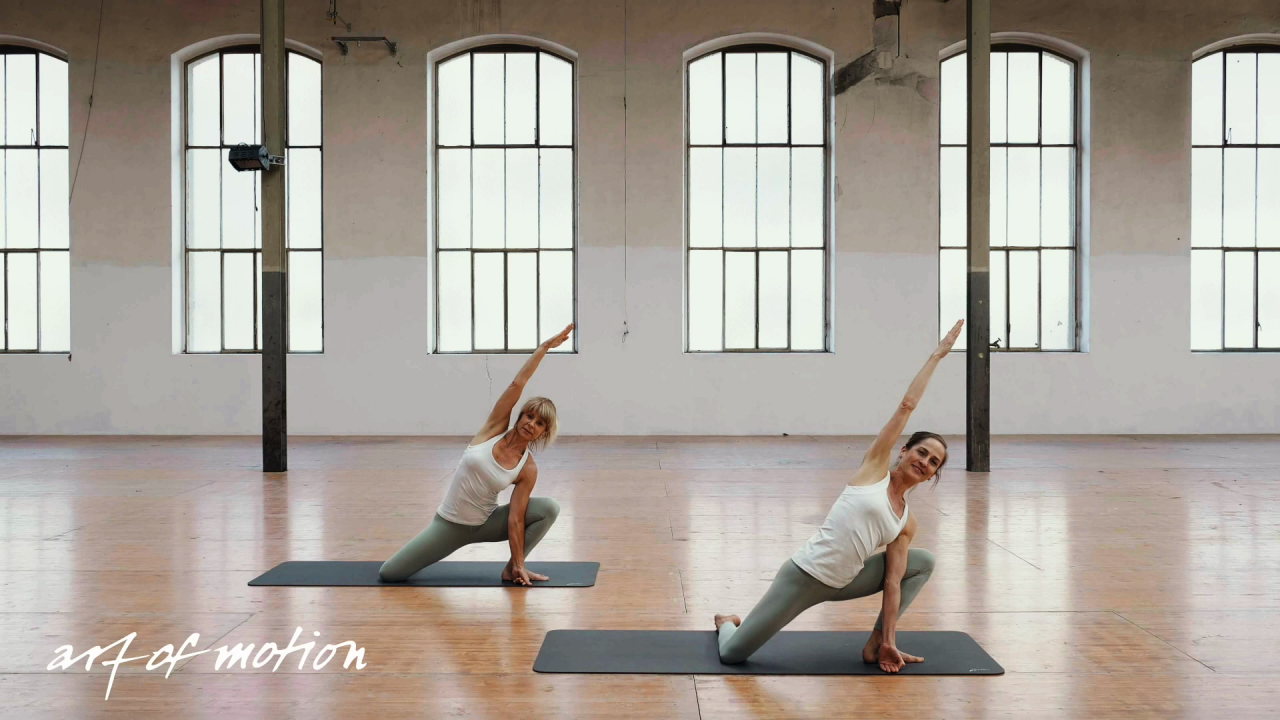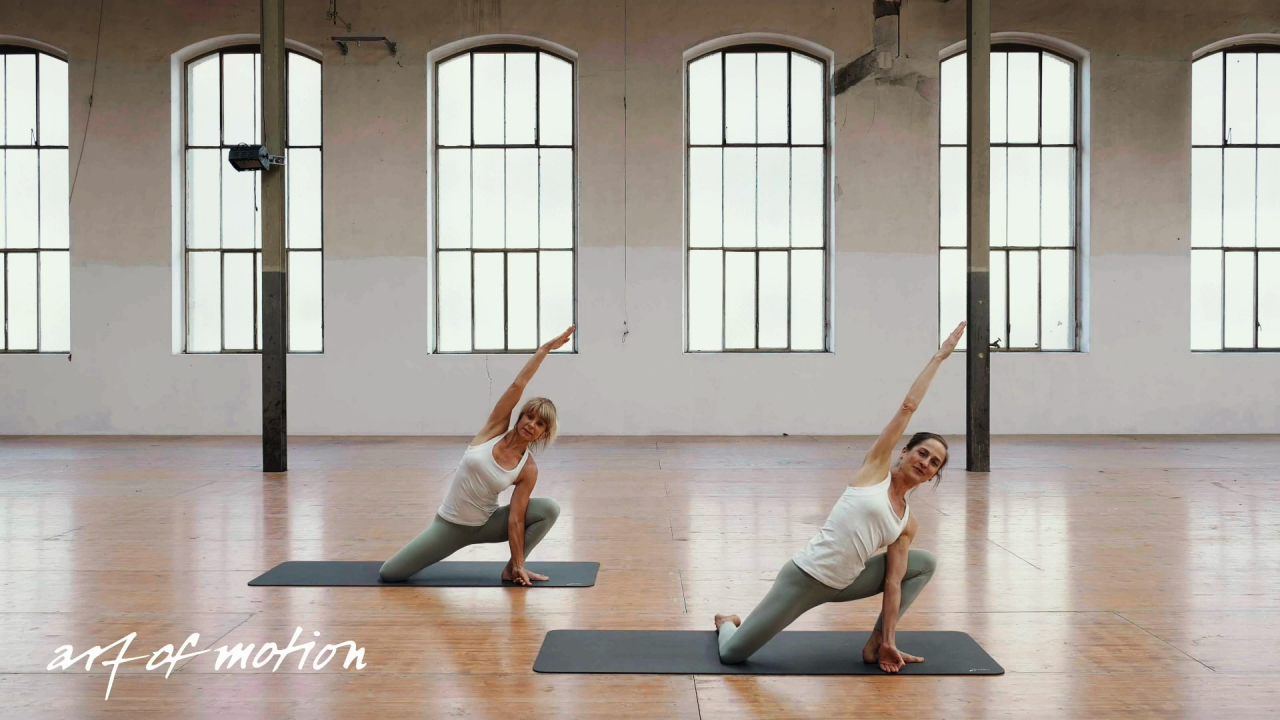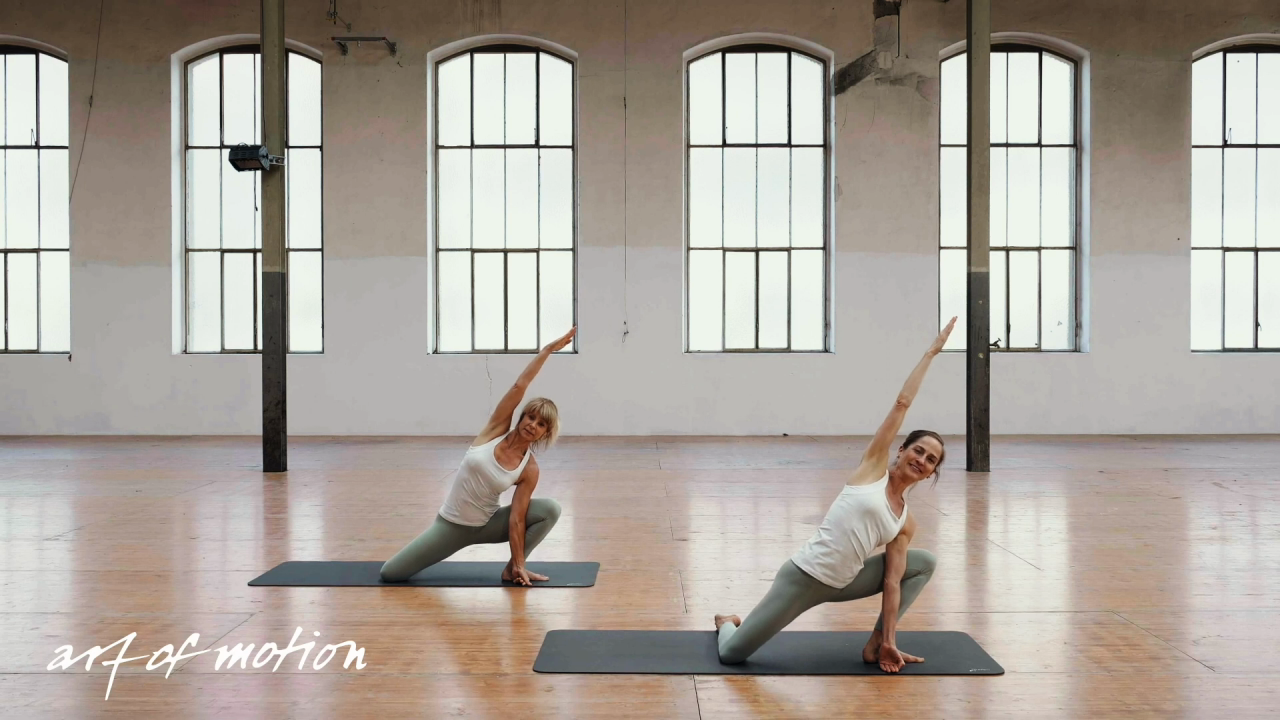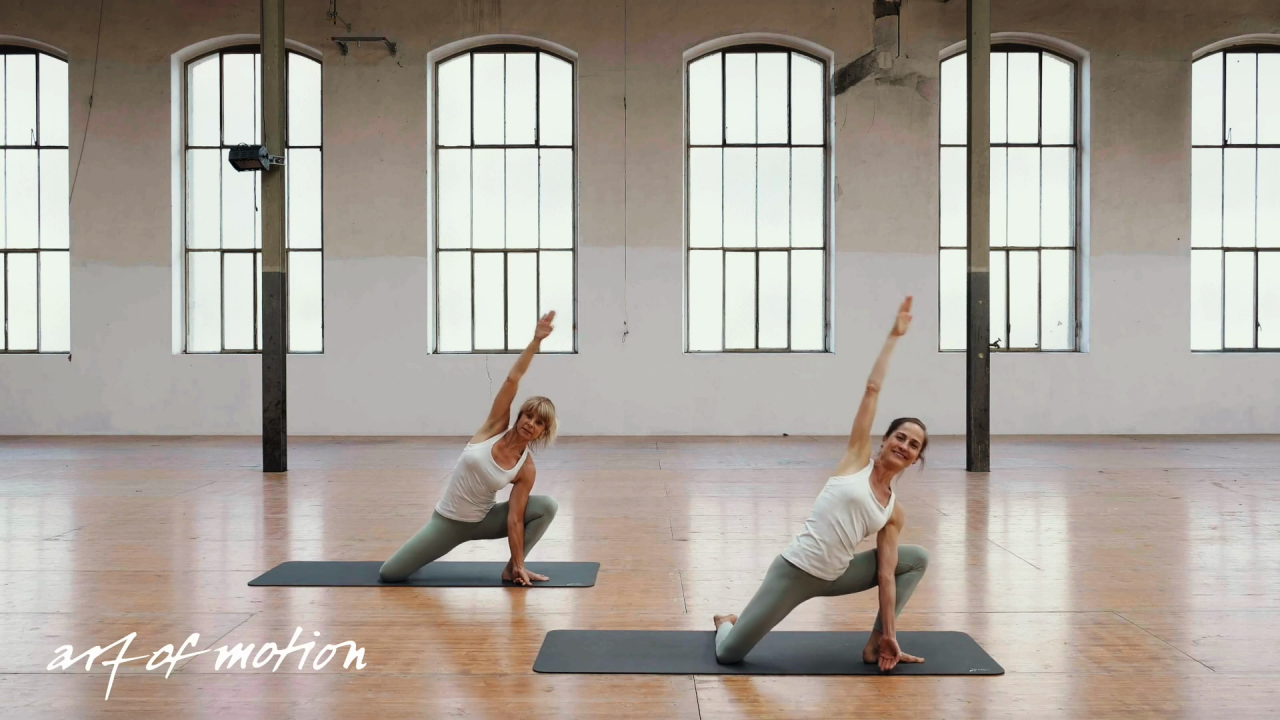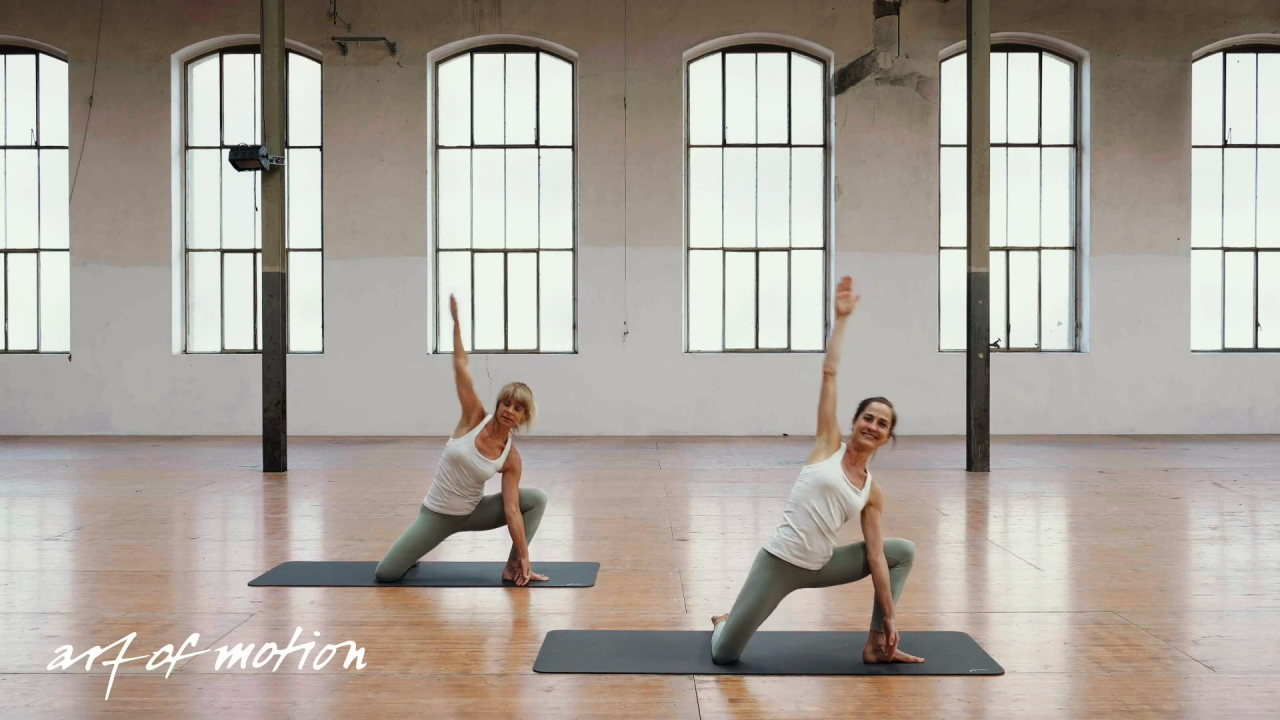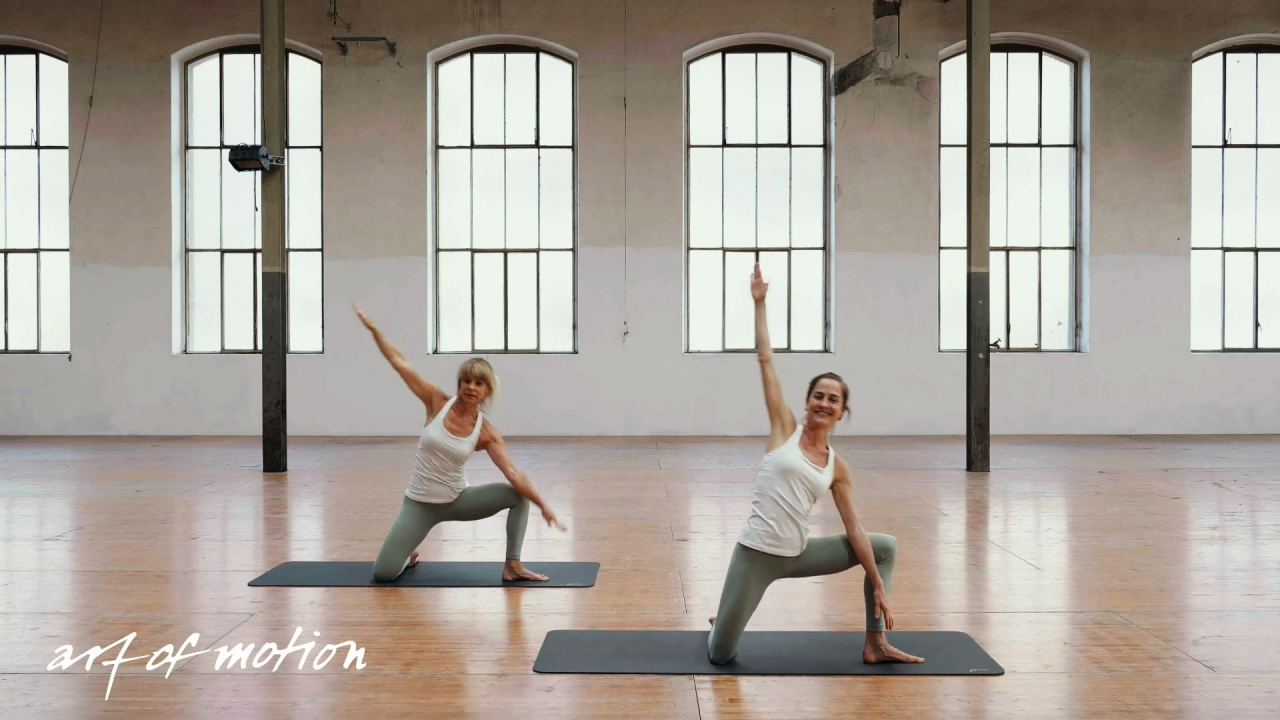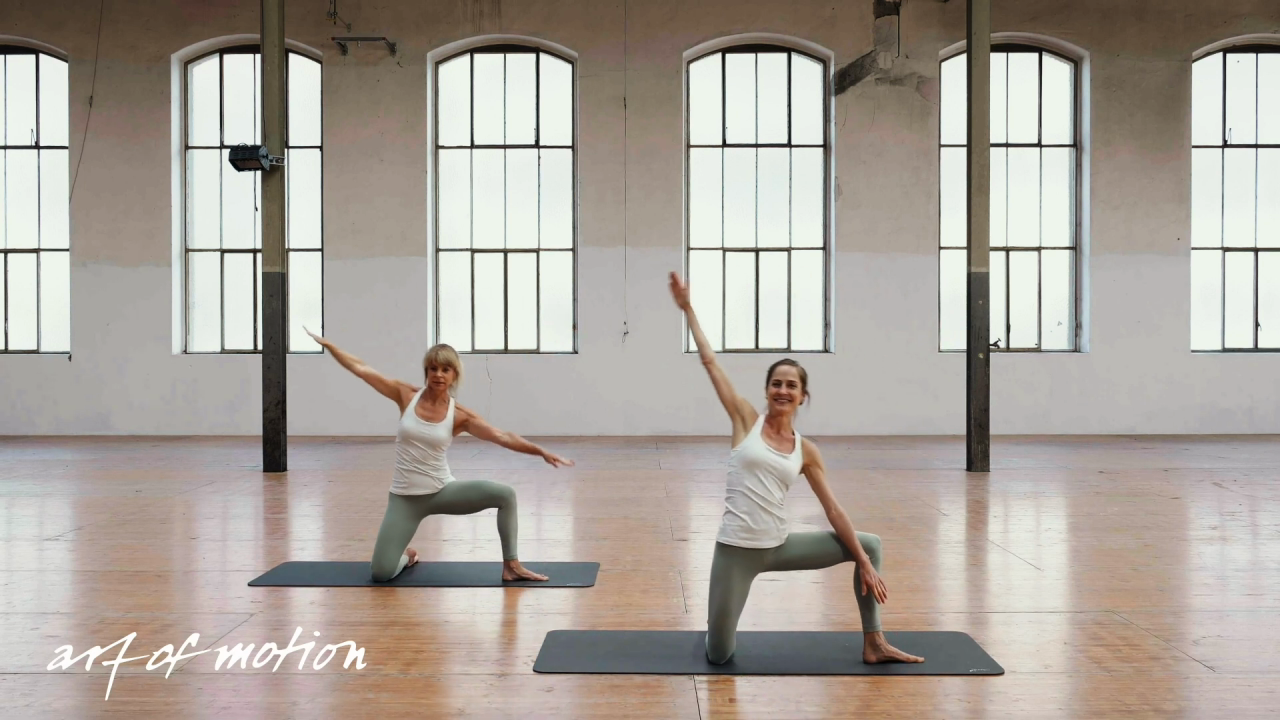
dt=0.3s
person 1, frame 1
left shoulder: (907, 523)
right shoulder: (876, 469)
left elbow: (893, 581)
right elbow: (907, 405)
left wrist: (889, 639)
right wrist: (937, 355)
left hip: (840, 584)
right hip: (803, 575)
left knee: (923, 563)
right knee: (732, 655)
left ankle: (876, 644)
right ankle: (727, 624)
person 1, frame 2
left shoulder: (908, 523)
right shoulder: (876, 469)
left elbow: (893, 581)
right elbow: (908, 406)
left wrist: (889, 639)
right wrist: (940, 357)
left hip: (841, 586)
right hip: (804, 577)
left knee: (925, 563)
right knee: (733, 655)
left ankle: (876, 644)
right ankle: (728, 623)
person 1, frame 3
left shoulder: (907, 522)
right shoulder: (874, 469)
left elbow: (892, 581)
right elbow: (902, 403)
left wrist: (889, 639)
right wrist: (930, 353)
left hip: (840, 585)
right hip: (803, 576)
left knee: (924, 563)
right knee: (732, 654)
left ankle: (876, 644)
right ankle: (728, 623)
person 1, frame 4
left shoulder: (895, 512)
right shoulder: (858, 459)
left elbow: (886, 573)
right elbow: (872, 389)
left wrist: (889, 632)
right wrist: (894, 336)
left hip: (832, 578)
right hip: (794, 571)
left knee: (917, 559)
right knee: (729, 655)
left ankle: (876, 644)
right ankle: (726, 623)
person 1, frame 5
left shoulder: (872, 493)
right shoulder: (829, 447)
left elbow: (875, 555)
right elbow: (829, 374)
left wrist: (889, 615)
right wrist: (841, 319)
left hip: (818, 567)
right hip: (777, 563)
left knee: (902, 552)
right knee: (725, 655)
left ankle: (877, 644)
right ankle: (724, 622)
person 1, frame 6
left shoulder: (838, 468)
right shoulder: (786, 429)
left elbow: (854, 532)
right elbow: (766, 362)
left wrist: (878, 587)
right wrist: (760, 304)
left hip: (797, 554)
right hip: (756, 554)
left knee: (885, 547)
right knee: (720, 656)
left ankle: (875, 643)
right ankle: (720, 624)
person 1, frame 7
left shoulder: (806, 450)
right shoulder: (747, 419)
left elbow: (834, 509)
right elbow: (709, 361)
left wrist: (865, 563)
right wrist: (687, 309)
left hip: (780, 546)
right hip: (736, 551)
left knee: (870, 545)
right knee: (719, 655)
left ankle: (874, 645)
right ankle: (718, 626)
person 2, frame 1
left shoulder: (528, 470)
right shoulder: (495, 429)
left elbow: (516, 518)
right elbow: (516, 385)
left wrist: (520, 563)
right wrist: (543, 347)
left hip: (485, 524)
right hip: (450, 524)
left knee: (549, 508)
right knee: (389, 574)
left ankle: (512, 568)
right ankle: (423, 552)
person 2, frame 2
left shoulder: (528, 469)
right shoulder: (495, 430)
left elbow: (516, 519)
right elbow: (517, 386)
left wrist: (519, 562)
right wrist: (544, 349)
left hip: (486, 525)
right hip: (450, 524)
left knee: (550, 509)
right knee: (388, 574)
left ankle: (512, 569)
right ankle: (423, 552)
person 2, frame 3
left shoulder: (529, 471)
right shoulder: (497, 430)
left elbow: (517, 519)
right elbow: (519, 386)
left wrist: (519, 563)
right wrist: (547, 350)
left hip: (487, 525)
right hip: (451, 525)
left knee: (551, 509)
right knee: (389, 574)
left ankle: (511, 569)
right ankle: (425, 552)
person 2, frame 4
left shoulder: (526, 469)
right shoulder: (495, 428)
left elbow: (514, 519)
right elbow: (512, 380)
left wrist: (519, 563)
right wrist: (536, 340)
left hip: (483, 521)
right hip: (448, 522)
left knee: (547, 506)
right knee: (388, 575)
left ankle: (512, 569)
right ankle: (419, 554)
person 2, frame 5
left shoulder: (511, 459)
right shoulder: (475, 418)
left elbow: (513, 509)
right elbow: (461, 367)
left wrist: (524, 555)
right wrist: (457, 322)
left hip: (473, 513)
right hip: (436, 515)
left knee: (536, 498)
right knee: (385, 574)
left ankle: (514, 567)
right ankle: (411, 554)
person 2, frame 6
left shoulder: (486, 432)
right shoulder: (438, 403)
left elbow: (514, 473)
right elbow: (399, 362)
left wrist: (543, 505)
right wrist: (372, 328)
left hip: (457, 501)
right hip: (419, 505)
left knee: (520, 494)
right knee: (382, 574)
left ankle: (512, 566)
right ankle: (408, 555)
person 2, frame 7
left shoulder: (460, 415)
right shoulder: (407, 395)
left elbow: (503, 436)
right elbow: (360, 369)
left wrist: (542, 451)
right wrist: (326, 344)
left hip: (442, 491)
right hip: (404, 498)
left knee: (505, 495)
right knee: (382, 573)
left ankle: (511, 567)
right ankle: (406, 557)
